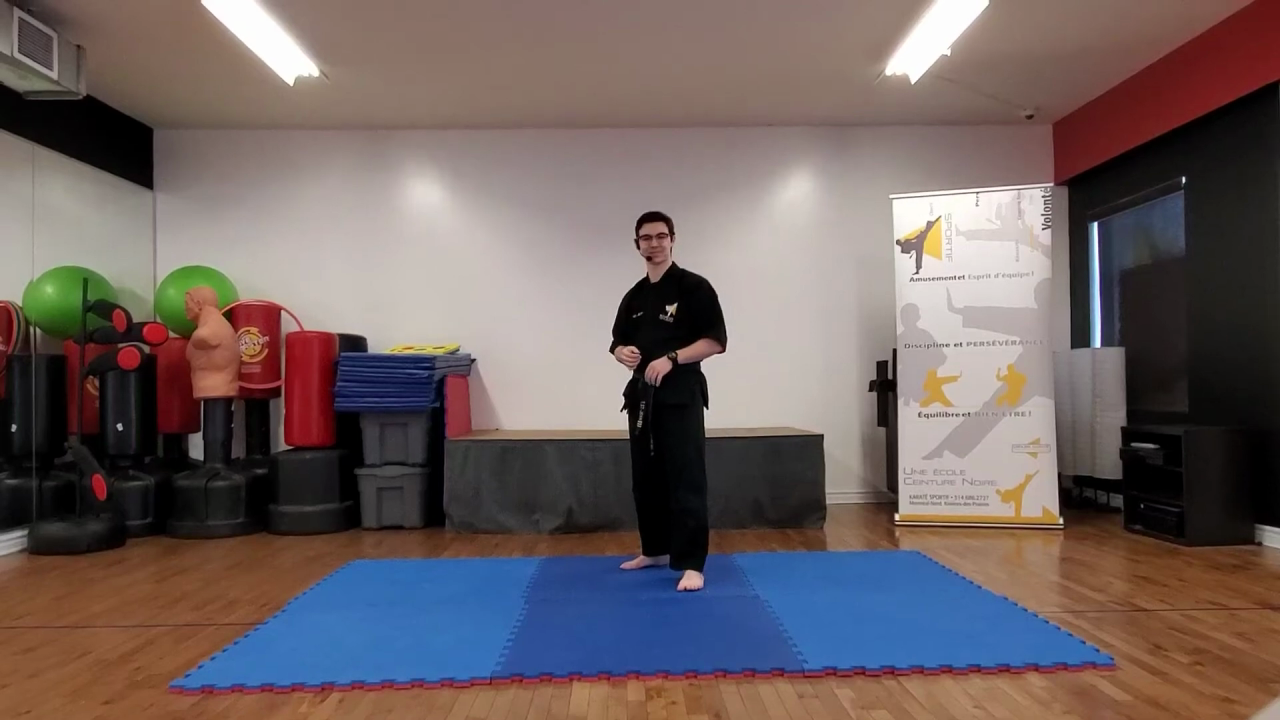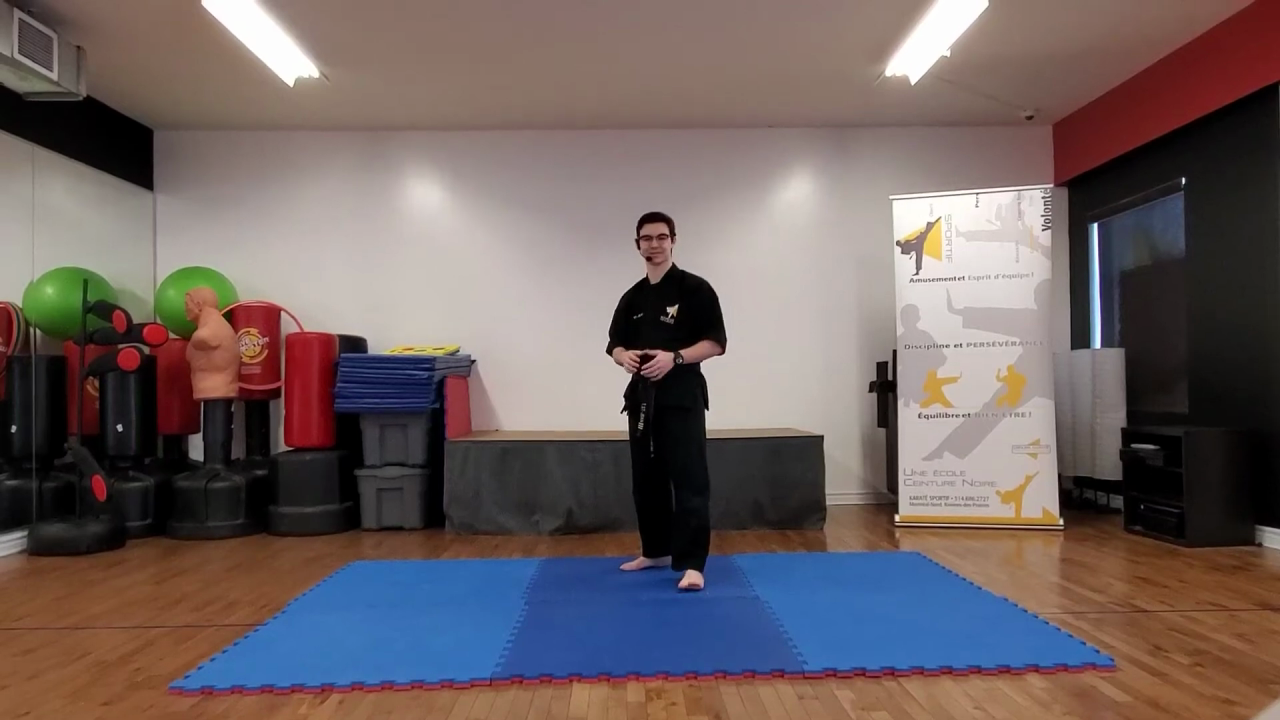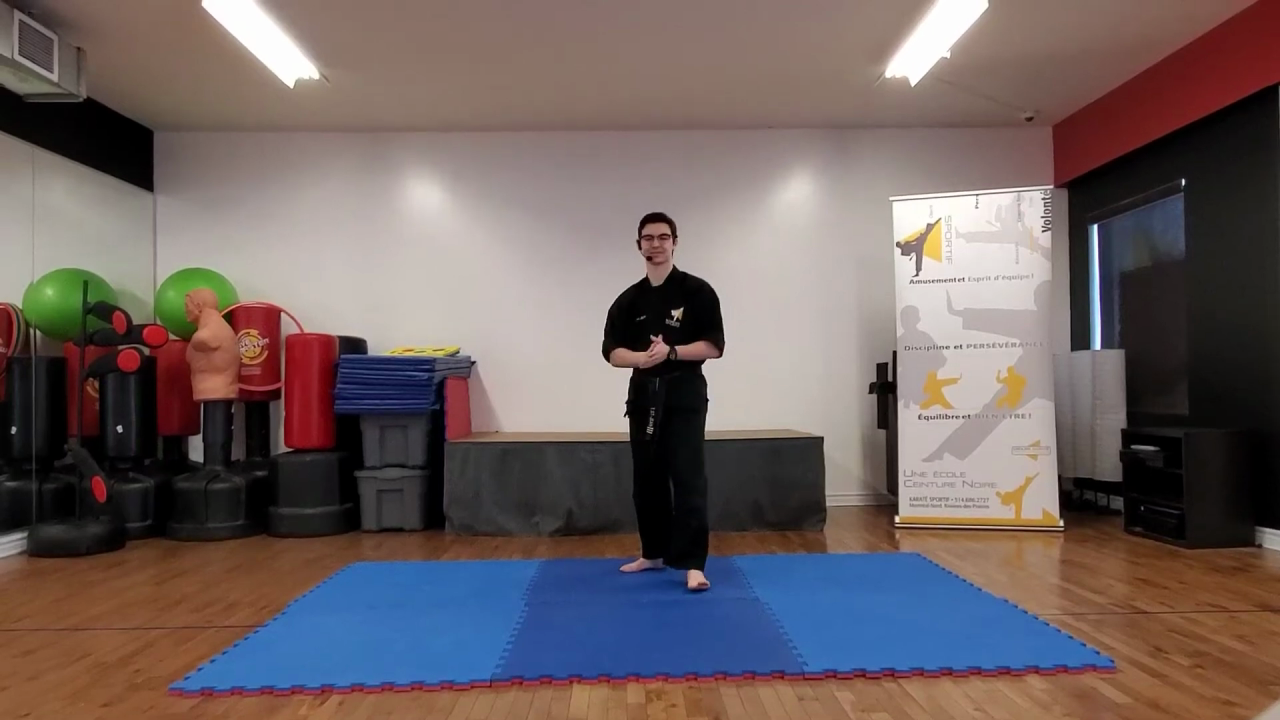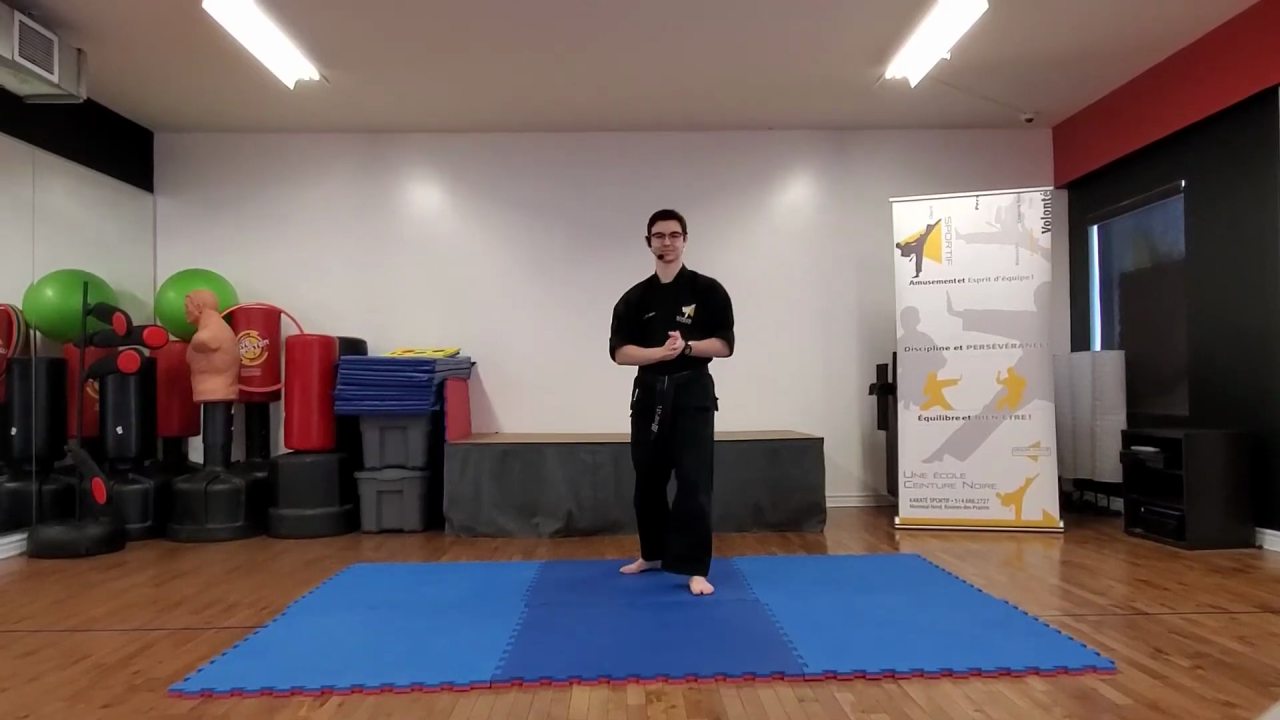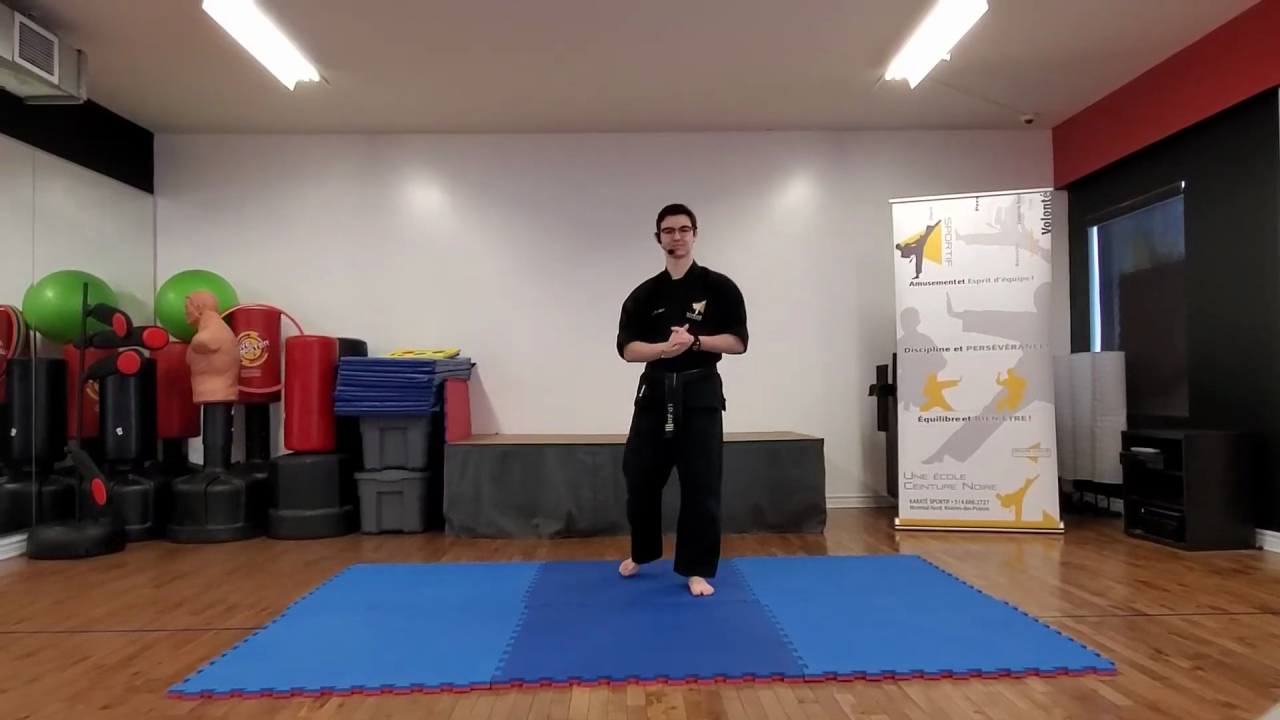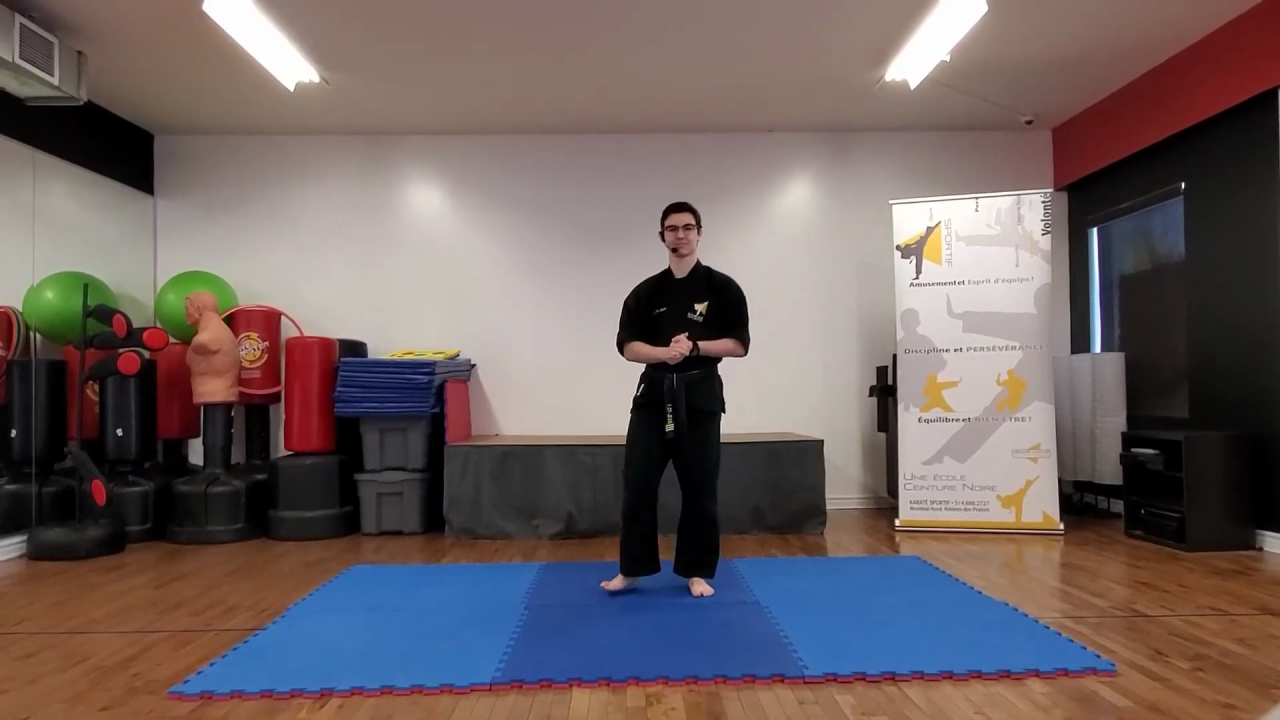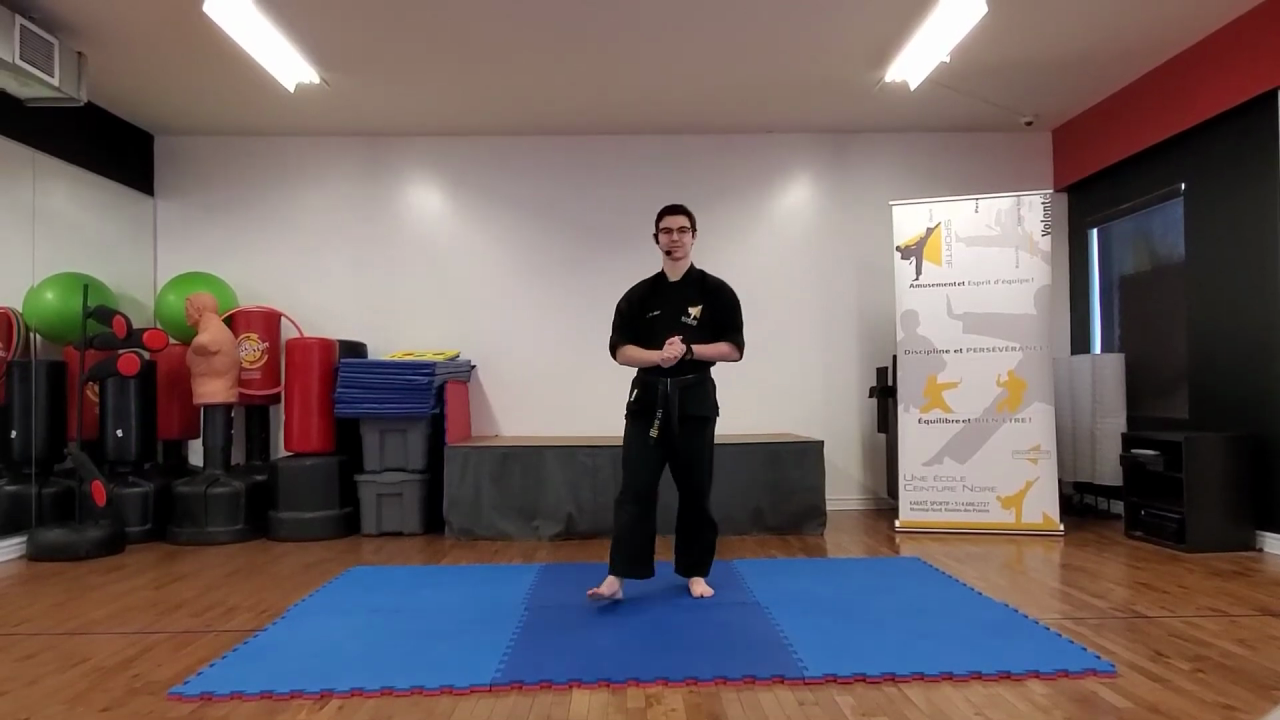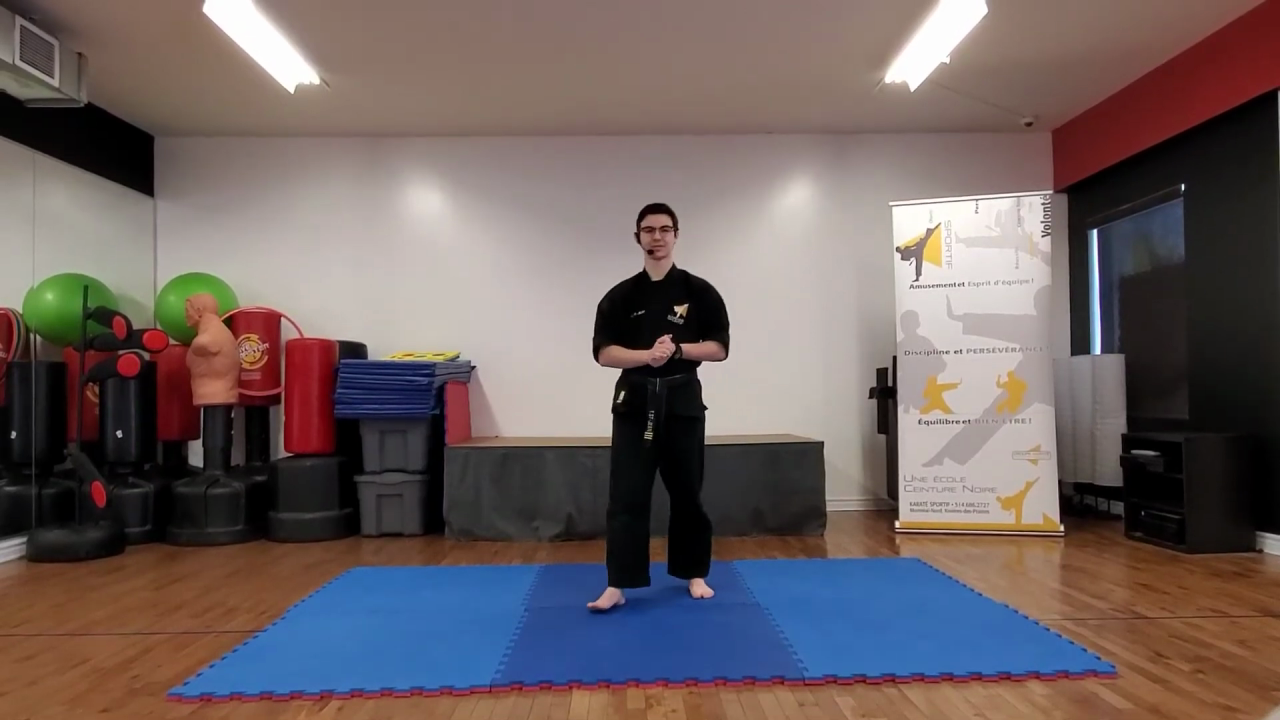
dt=0.2s
person 1, frame 1
left shoulder: (693, 287)
right shoulder: (634, 297)
left elbow: (716, 341)
right elbow: (620, 342)
left wrist: (670, 359)
right wrist: (624, 353)
left hip: (681, 393)
right hip: (642, 393)
left knee: (686, 478)
right knee: (646, 478)
left ankle: (691, 564)
right ankle: (656, 549)
person 1, frame 2
left shoulder: (694, 289)
right shoulder: (632, 298)
left elbow: (716, 343)
right elbow: (616, 345)
left wrist: (675, 358)
right wrist: (627, 357)
left hip: (682, 393)
right hip: (643, 395)
left knee: (689, 477)
right knee: (647, 479)
left ankle: (692, 564)
right ankle: (656, 550)
person 1, frame 3
left shoulder: (697, 291)
right shoulder: (628, 300)
left elbow: (713, 346)
right elbow: (613, 352)
left wrist: (672, 352)
right wrist: (645, 357)
left hip: (685, 394)
right hip: (645, 396)
left knee: (688, 479)
right knee: (647, 481)
left ankle: (692, 564)
right ankle: (655, 552)
person 1, frame 4
left shoulder: (707, 290)
right shoulder: (635, 298)
left elbow: (724, 345)
right elbow: (620, 351)
left wrist: (686, 346)
right wrist: (658, 352)
left hip: (692, 393)
right hip: (649, 394)
left knee: (694, 483)
right knee: (648, 481)
left ankle: (694, 568)
right ankle: (654, 552)
person 1, frame 5
left shoulder: (718, 287)
right shoulder: (644, 294)
left elbow: (738, 341)
right elbow: (628, 348)
left wrist: (694, 341)
right wrist: (665, 346)
left hip: (700, 392)
right hip: (654, 392)
left knee: (701, 486)
right knee: (640, 477)
left ankle: (697, 570)
right ankle: (642, 552)
person 1, frame 6
left shoulder: (721, 287)
right shoulder: (645, 292)
left elbow: (739, 345)
right elbow: (627, 346)
left wrist: (693, 347)
right wrist: (666, 352)
left hip: (700, 394)
right hip: (654, 393)
left knee: (699, 488)
right knee: (638, 483)
left ankle: (697, 571)
right ankle: (630, 569)
person 1, frame 7
left shoulder: (716, 292)
right shoulder: (639, 295)
left elbow: (733, 349)
right elbow: (621, 351)
left wrist: (687, 350)
right wrist: (658, 356)
left hip: (694, 399)
right hip: (647, 398)
left knee: (695, 490)
right knee: (635, 489)
left ankle: (696, 572)
right ankle: (618, 577)
person 1, frame 8
left shoulder: (699, 291)
right shoulder: (621, 296)
left elbow: (719, 348)
right elbow: (604, 353)
left wrist: (676, 350)
right wrist: (648, 354)
left hip: (682, 399)
right hip: (634, 401)
left knee: (687, 492)
right knee: (627, 495)
left ankle: (694, 572)
right ankle: (618, 585)
